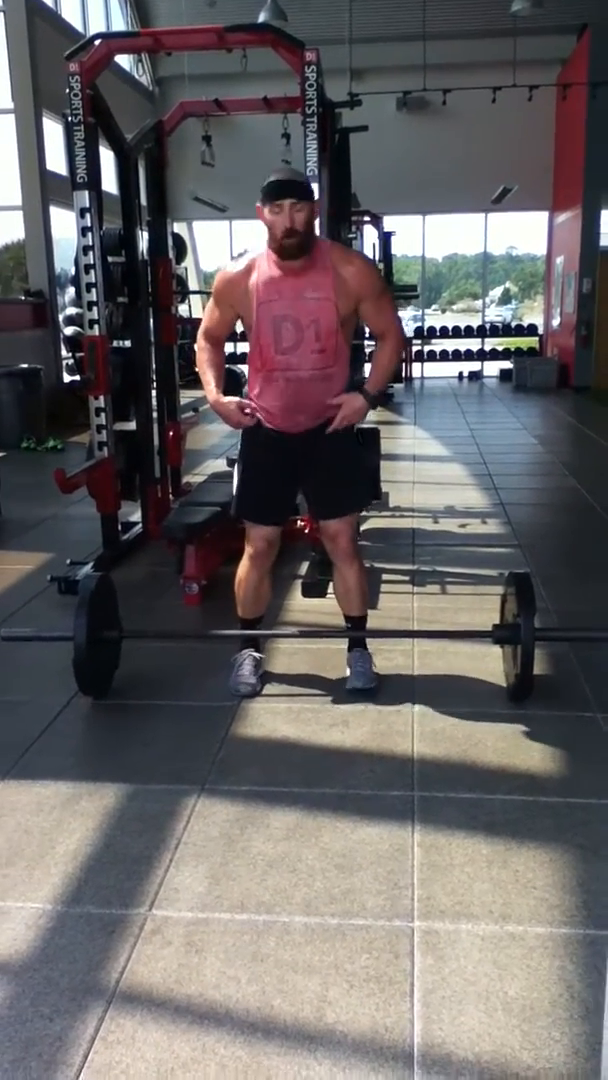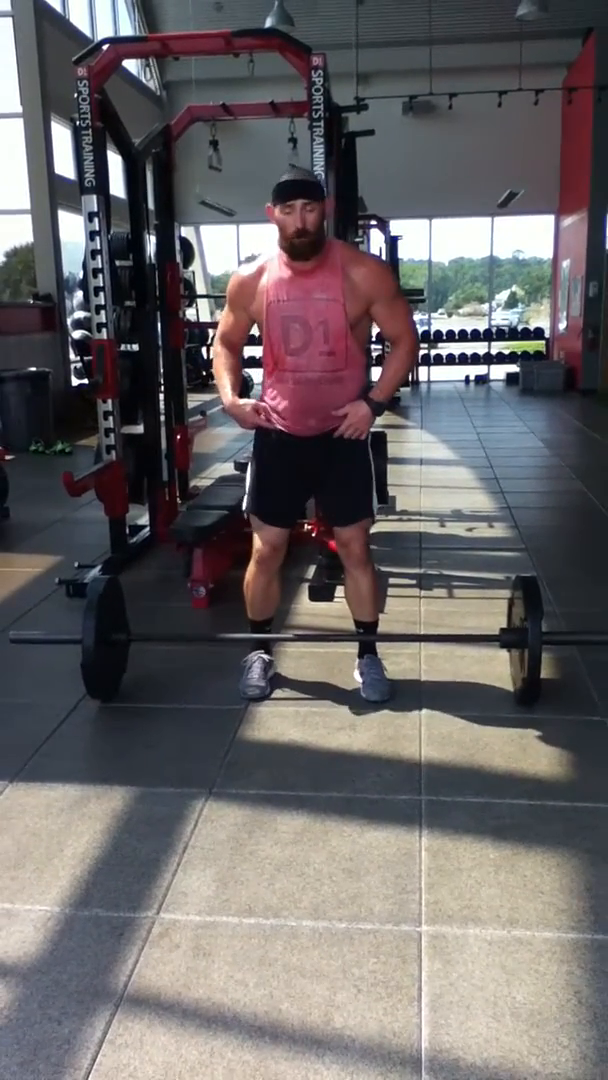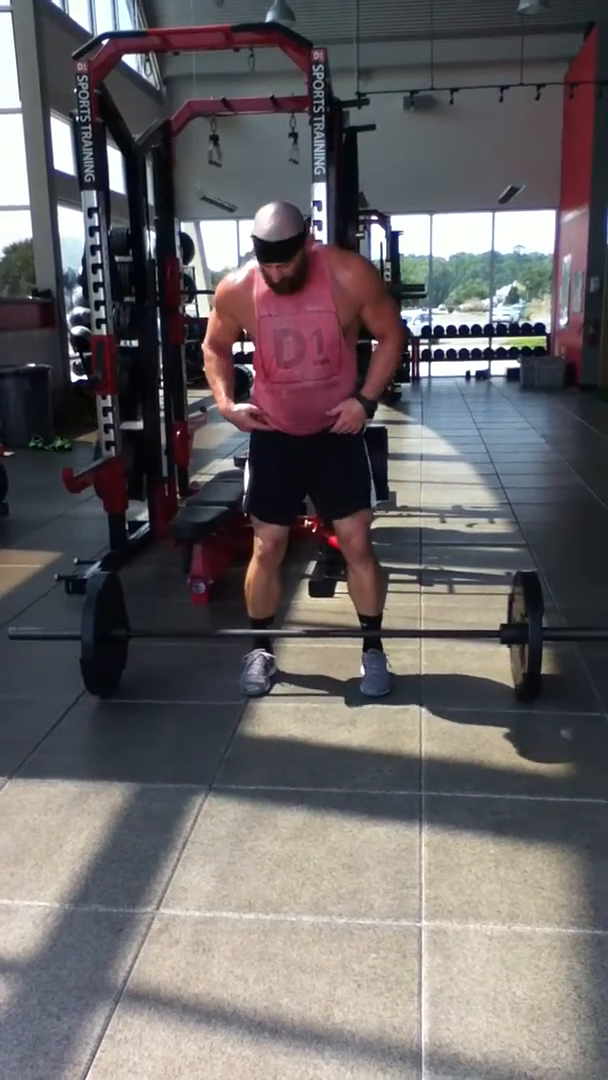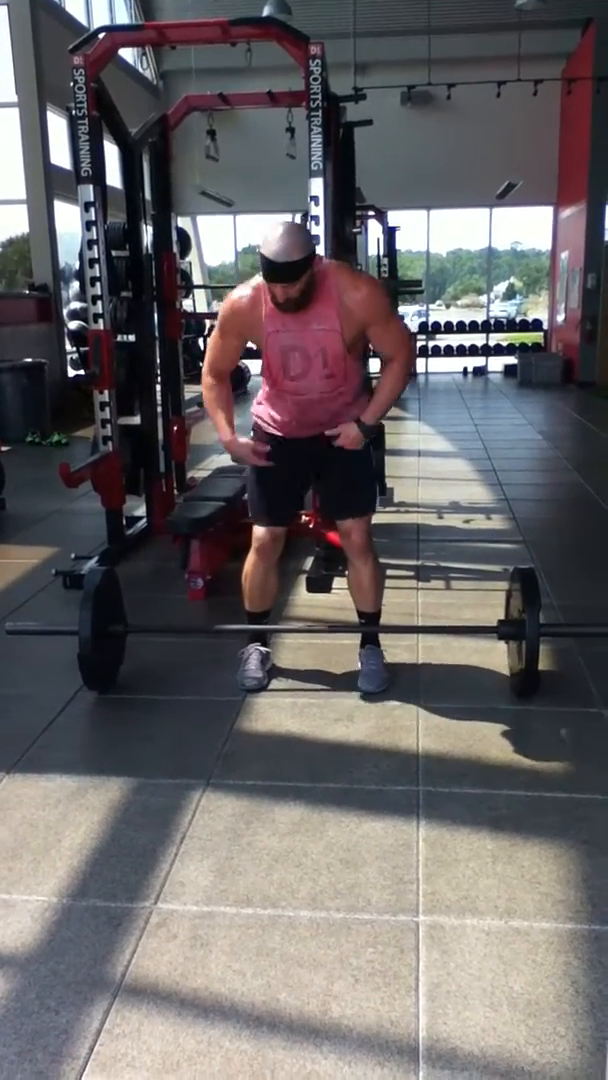
dt=0.4s
person 1, frame 1
left shoulder: (353, 271)
right shoulder: (236, 279)
left elbow: (390, 334)
right elbow: (209, 338)
left wrist: (368, 394)
right wrist: (214, 394)
left hip: (331, 428)
right hip: (266, 431)
left knee: (342, 542)
right knee: (259, 546)
left ankle: (357, 647)
right ankle: (249, 648)
person 1, frame 2
left shoulder: (364, 274)
right shoulder: (249, 281)
left elbow: (404, 342)
right elbow: (226, 344)
left wrist: (374, 402)
right wrist: (230, 397)
left hip: (342, 435)
right hip: (278, 436)
left knee: (355, 549)
right knee: (266, 551)
left ankle: (367, 654)
right ankle: (259, 651)
person 1, frame 3
left shoulder: (351, 275)
right shoulder: (235, 290)
left elbow: (391, 334)
right elbow: (215, 347)
left wrist: (367, 398)
right wrist: (225, 401)
left hip: (338, 429)
right hip: (273, 433)
left knee: (356, 542)
right knee: (267, 547)
left ankle: (373, 648)
right ankle: (260, 649)
person 1, frame 4
left shoulder: (359, 294)
right shoulder: (242, 305)
left elbow: (398, 360)
right elbow: (215, 373)
left wrist: (368, 423)
right wrist: (227, 434)
left hip: (344, 431)
right hip: (278, 433)
left knee: (357, 539)
right knee: (264, 540)
left ankle: (370, 644)
right ankle: (257, 643)
